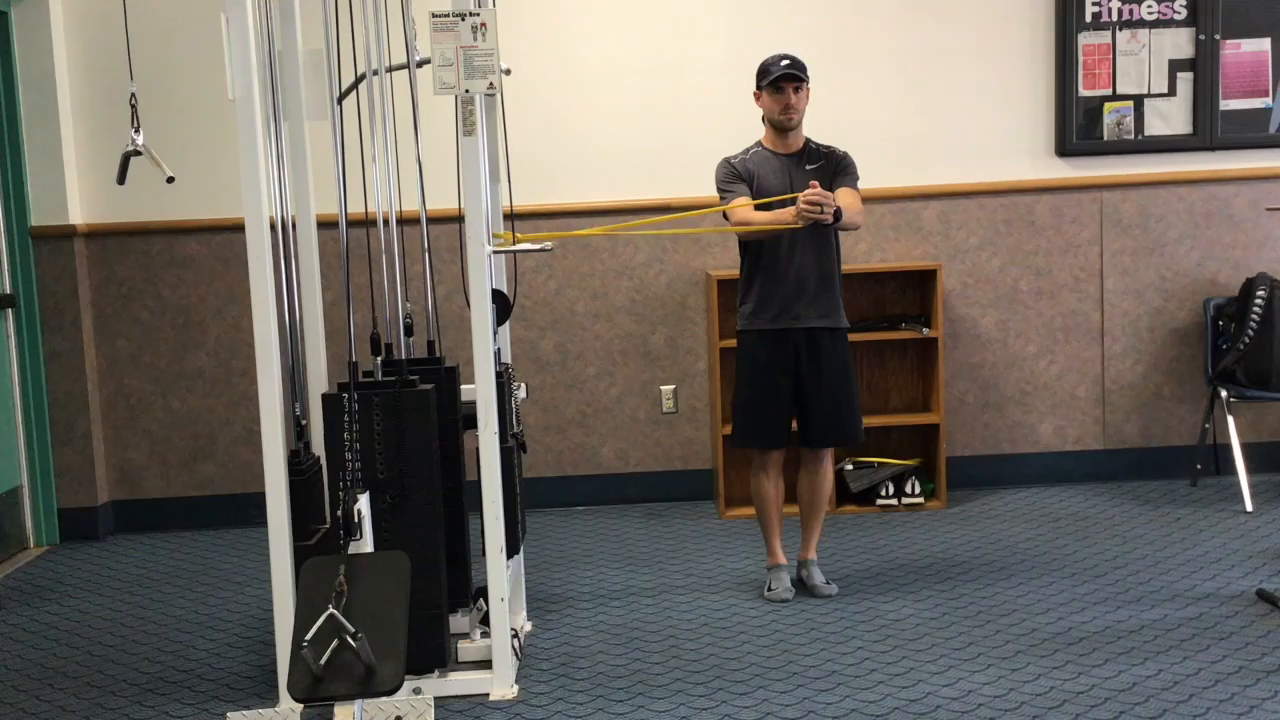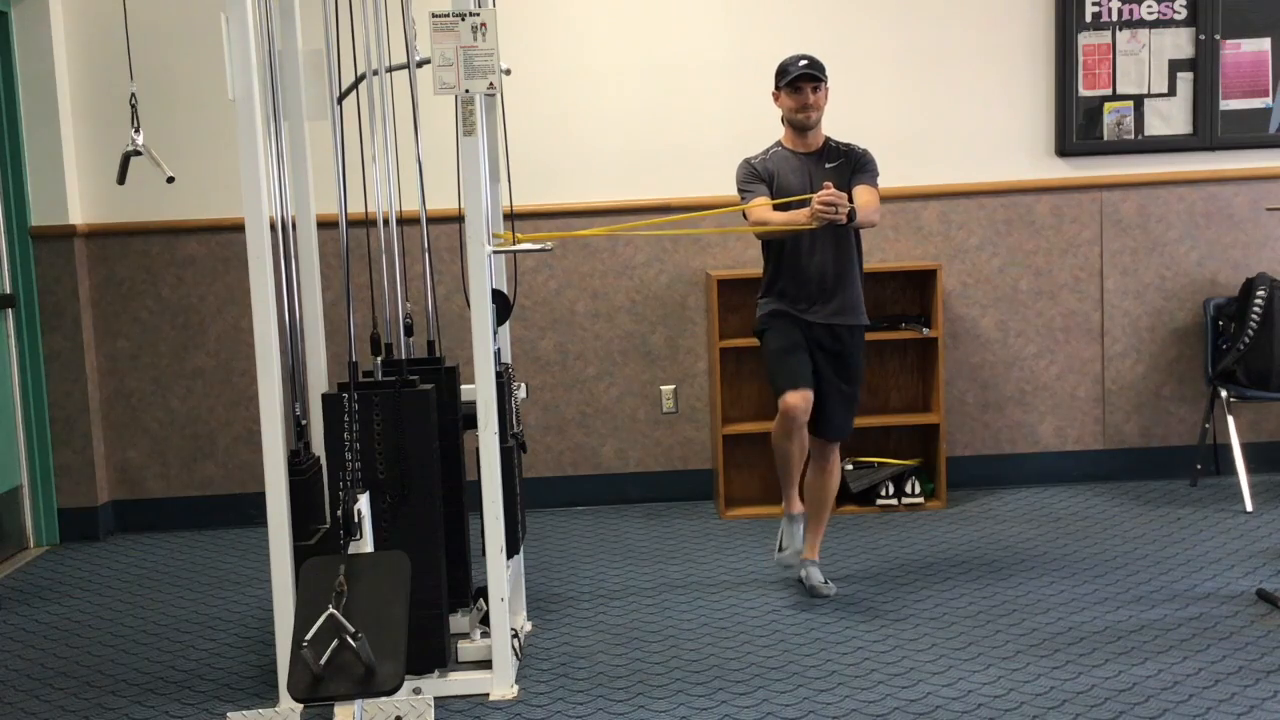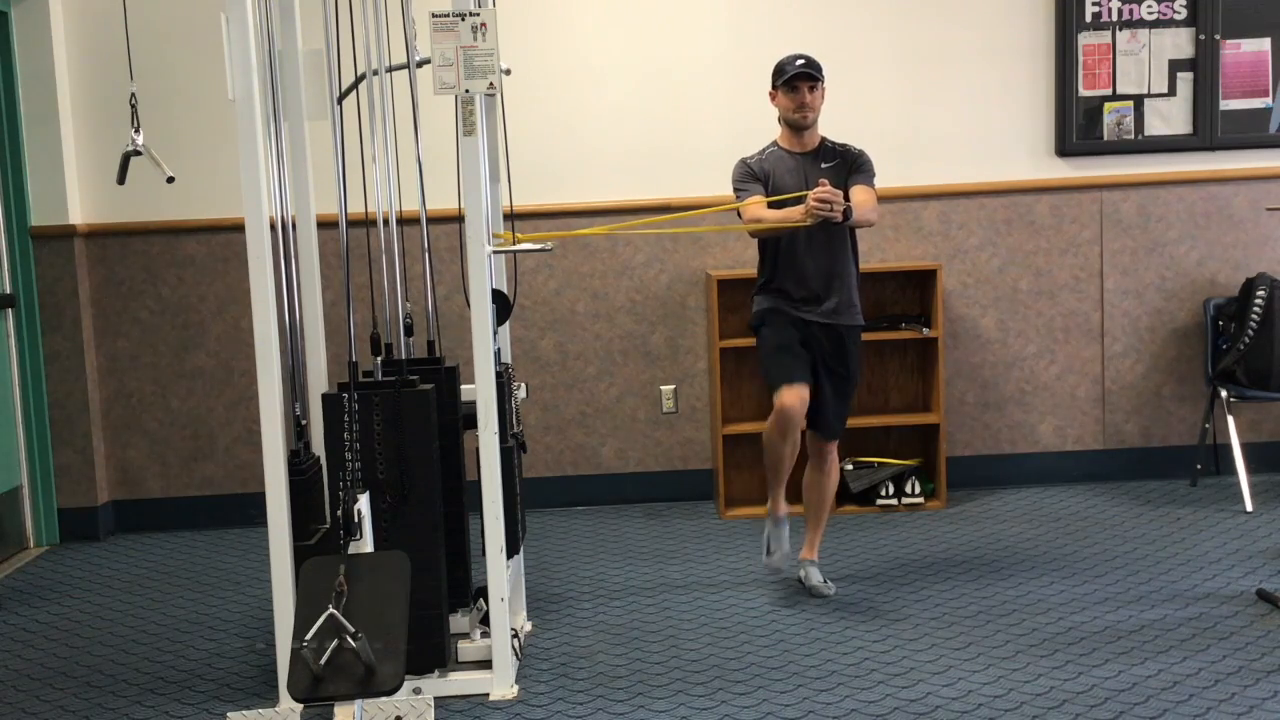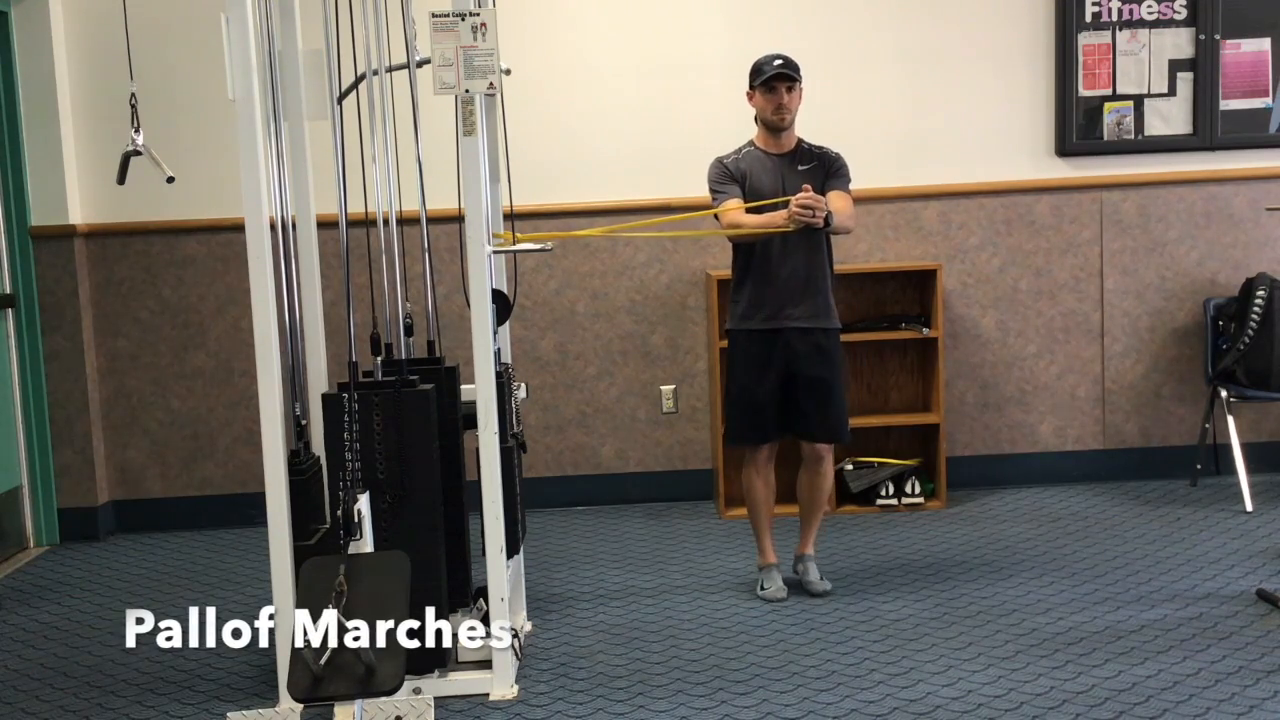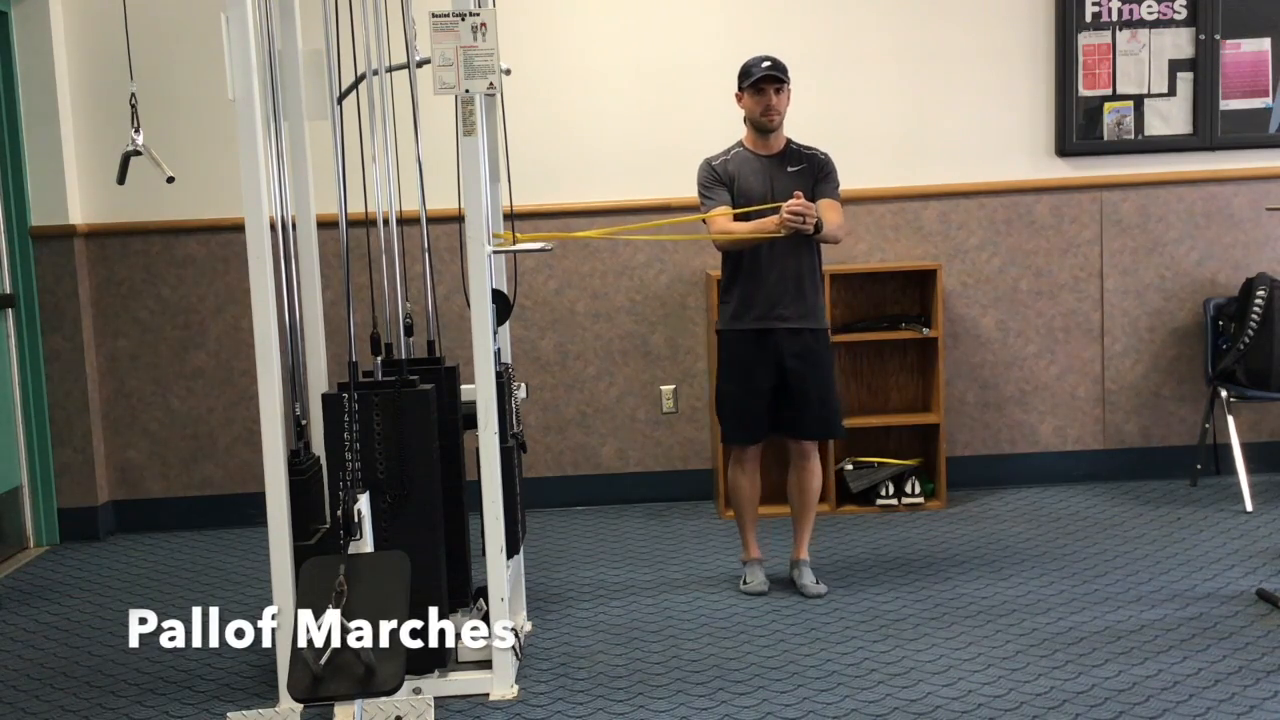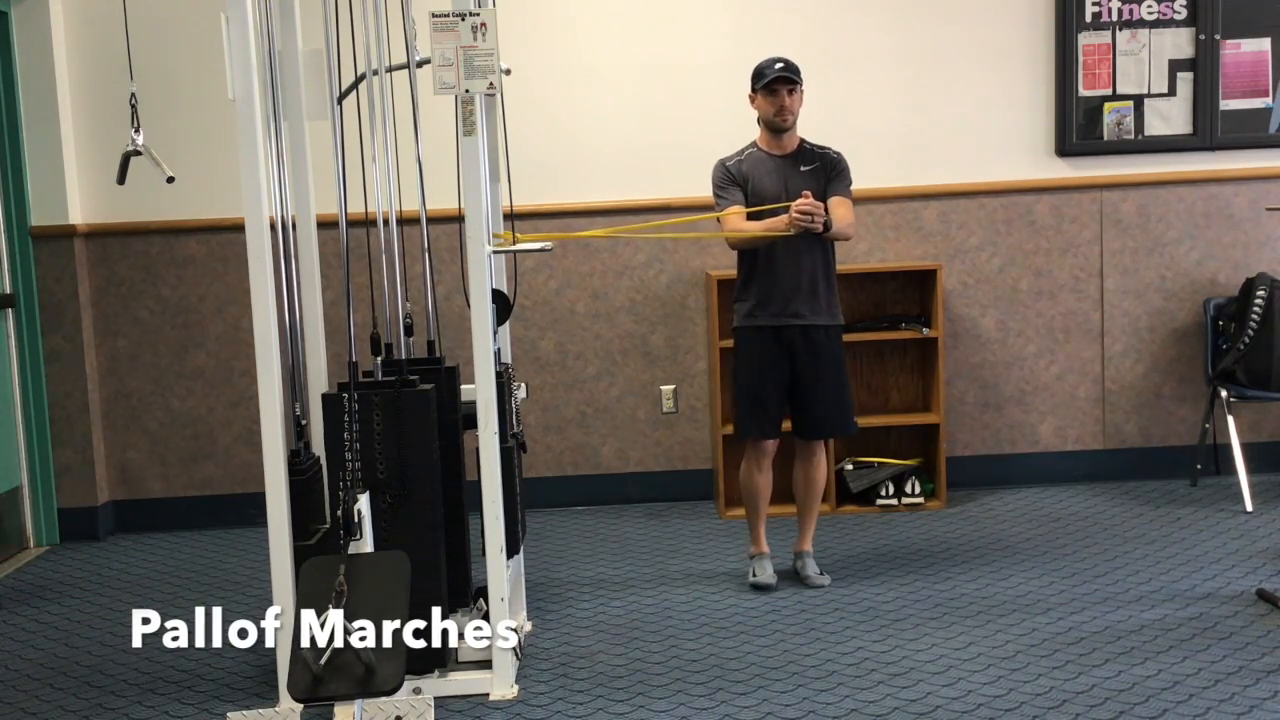
dt=0.7s
person 1, frame 1
left shoulder: (834, 161)
right shoulder: (737, 167)
left elbow: (855, 216)
right elbow: (743, 223)
left wrist: (831, 211)
right wrist: (793, 214)
left hip: (824, 324)
right hip: (765, 326)
left knee: (820, 448)
right knee: (767, 452)
left ankle: (809, 559)
right ankle: (776, 561)
person 1, frame 2
left shoulder: (855, 159)
right shoulder: (757, 167)
left elbow: (871, 213)
right elbow: (762, 223)
left wrist: (846, 211)
right wrist: (809, 214)
left hip: (842, 317)
right hip: (784, 310)
left knee: (828, 441)
right knee: (795, 407)
left ankle: (810, 556)
right ankle: (791, 508)
person 1, frame 3
left shoulder: (851, 160)
right shoulder: (753, 168)
left elbow: (869, 212)
right elbow: (755, 221)
left wrist: (842, 209)
right wrist: (802, 211)
left hip: (838, 316)
right hip: (780, 309)
left knee: (825, 441)
right knee: (790, 408)
left ankle: (809, 558)
right ankle: (776, 511)
person 1, frame 4
left shoulder: (827, 162)
right shoulder: (728, 167)
left elbow: (847, 220)
right elbow: (734, 225)
left wrist: (822, 216)
right wrist: (786, 216)
left hip: (815, 325)
right hip: (754, 327)
left knee: (819, 449)
right knee: (759, 450)
left ankle: (806, 553)
right ankle: (768, 562)
person 1, frame 5
left shoulder: (816, 163)
right shoulder: (718, 168)
left elbow: (836, 229)
right elbow: (723, 234)
left wrist: (811, 223)
right wrist: (777, 224)
left hip: (804, 324)
right hip: (744, 327)
left knee: (806, 445)
right knee: (745, 447)
left ankle: (801, 559)
right ankle: (752, 557)
person 1, frame 6
left shoulder: (829, 163)
right shoulder: (732, 168)
left elbow: (846, 226)
right elbow: (735, 233)
left wrist: (820, 222)
right wrist: (786, 221)
left hip: (818, 320)
right hip: (759, 323)
left knee: (813, 441)
right knee: (761, 443)
left ankle: (805, 549)
right ankle: (759, 549)
